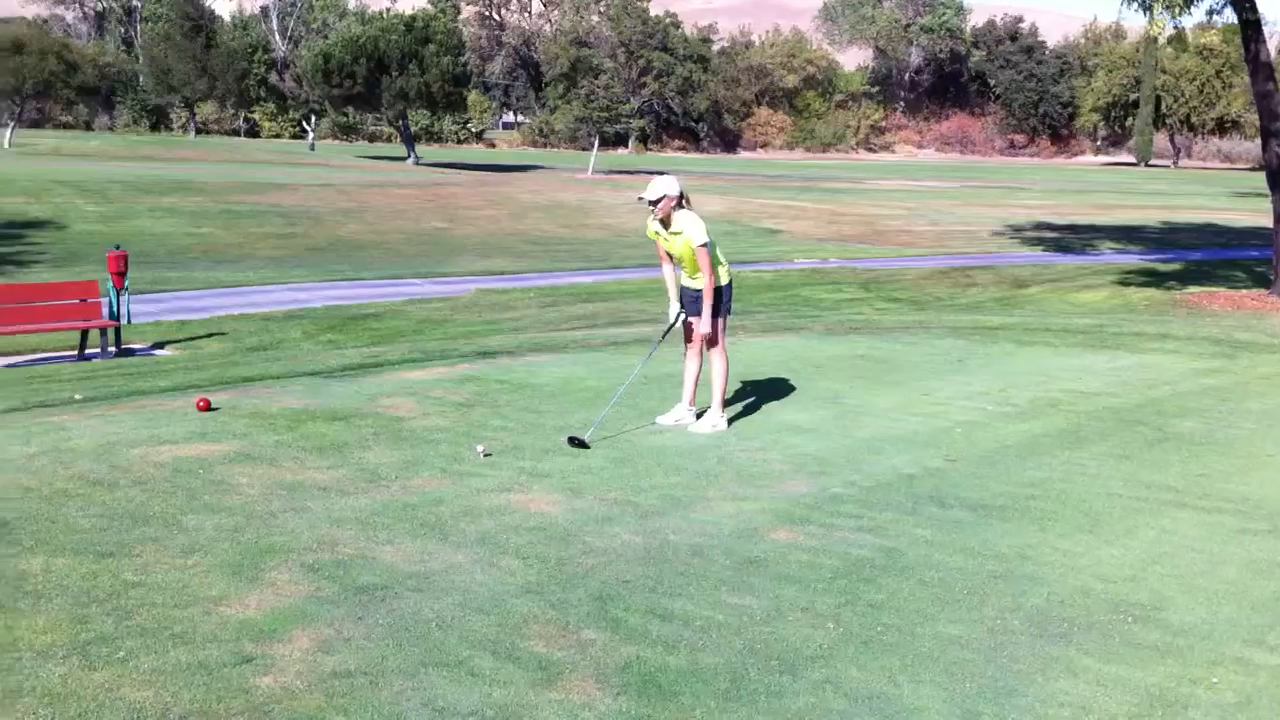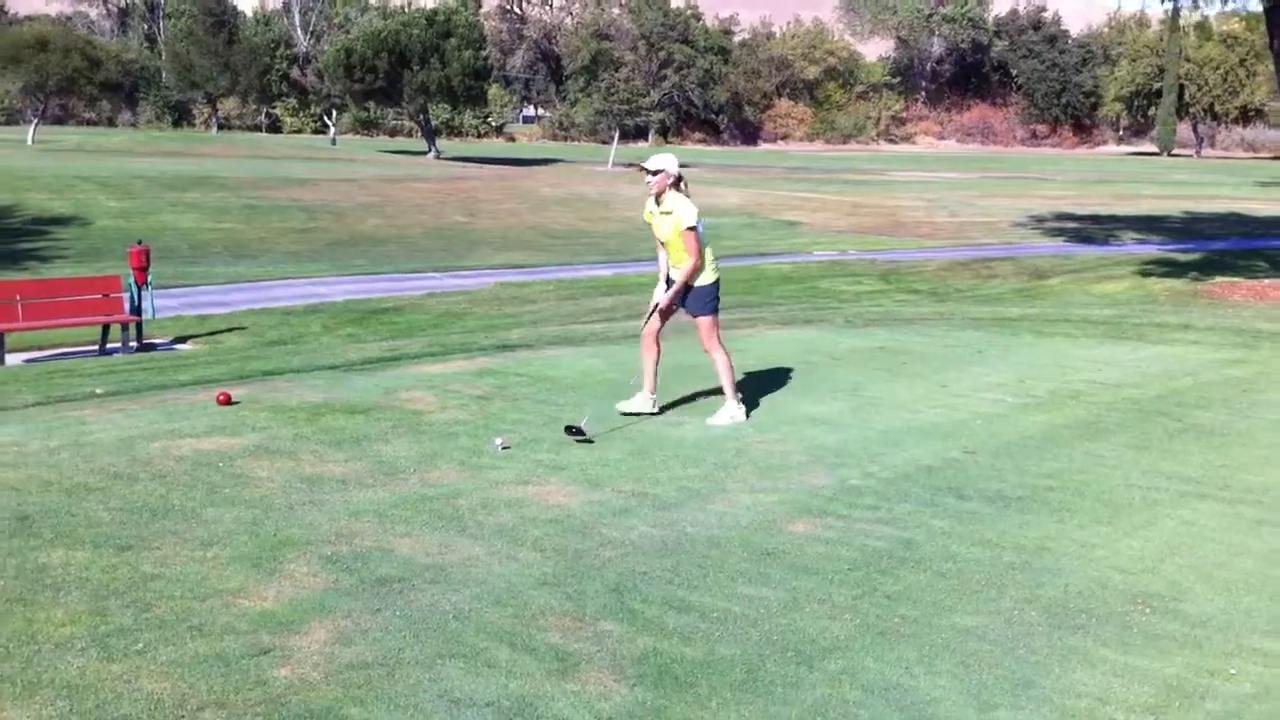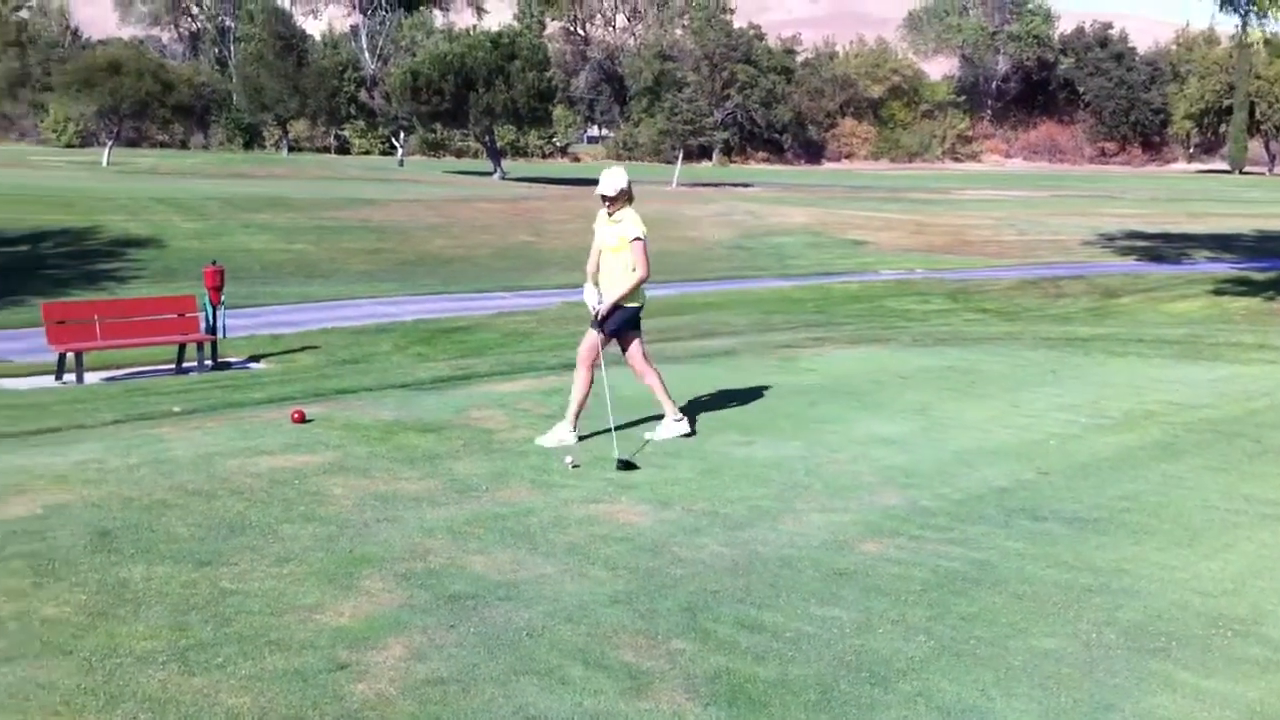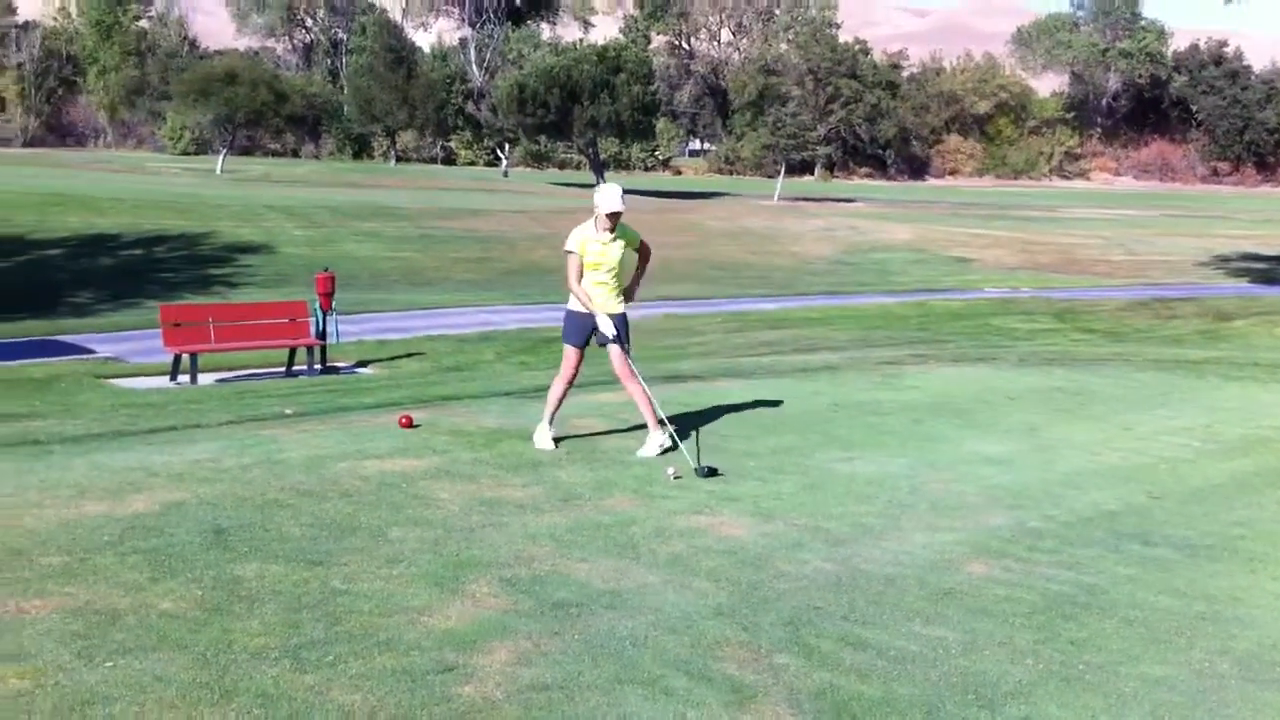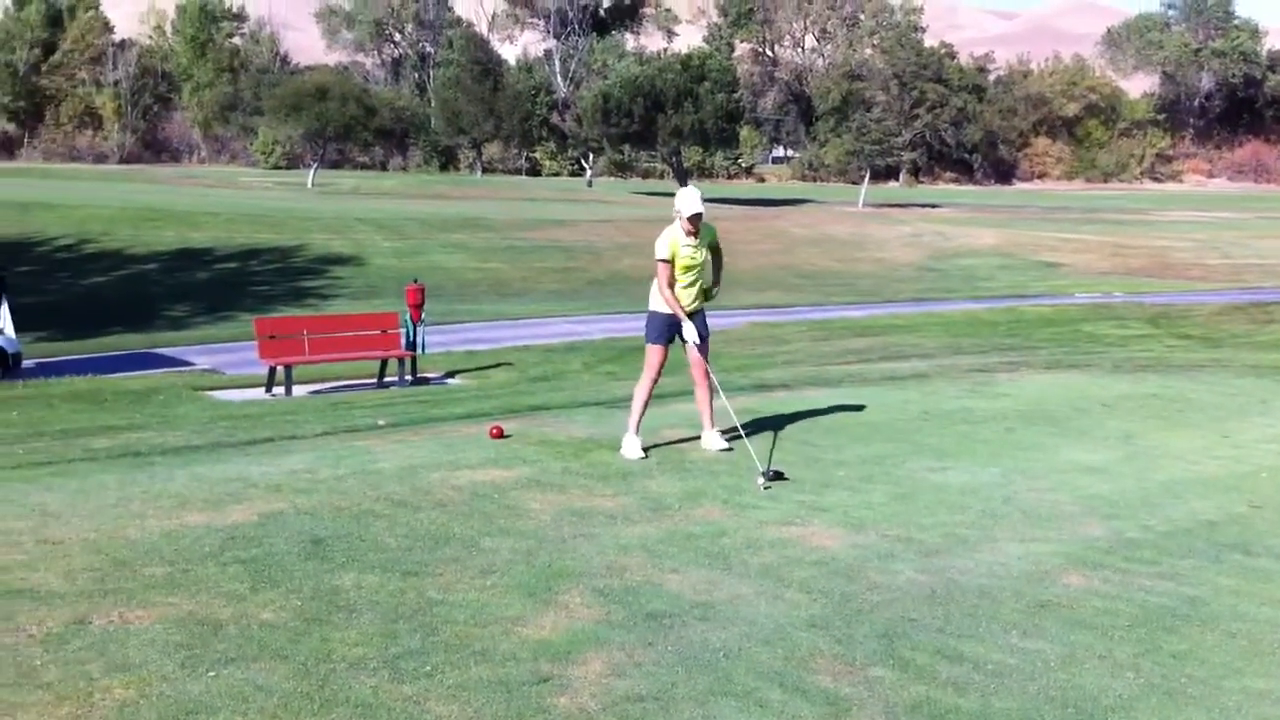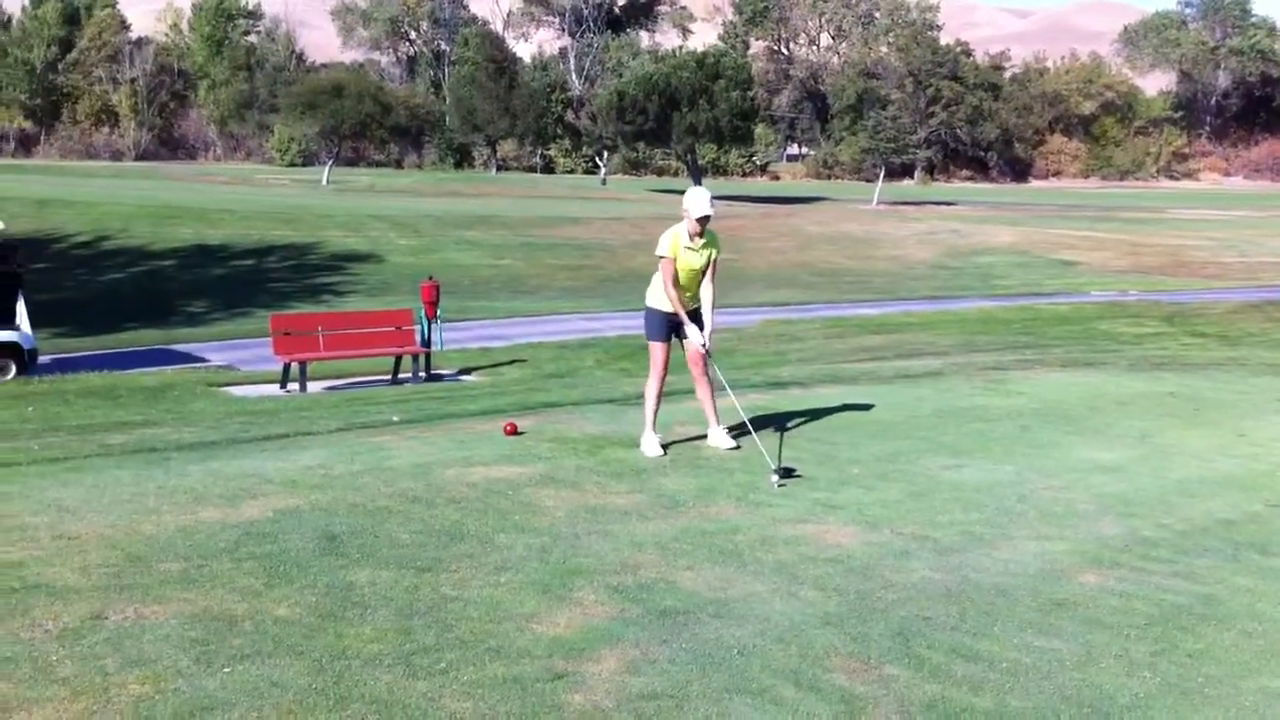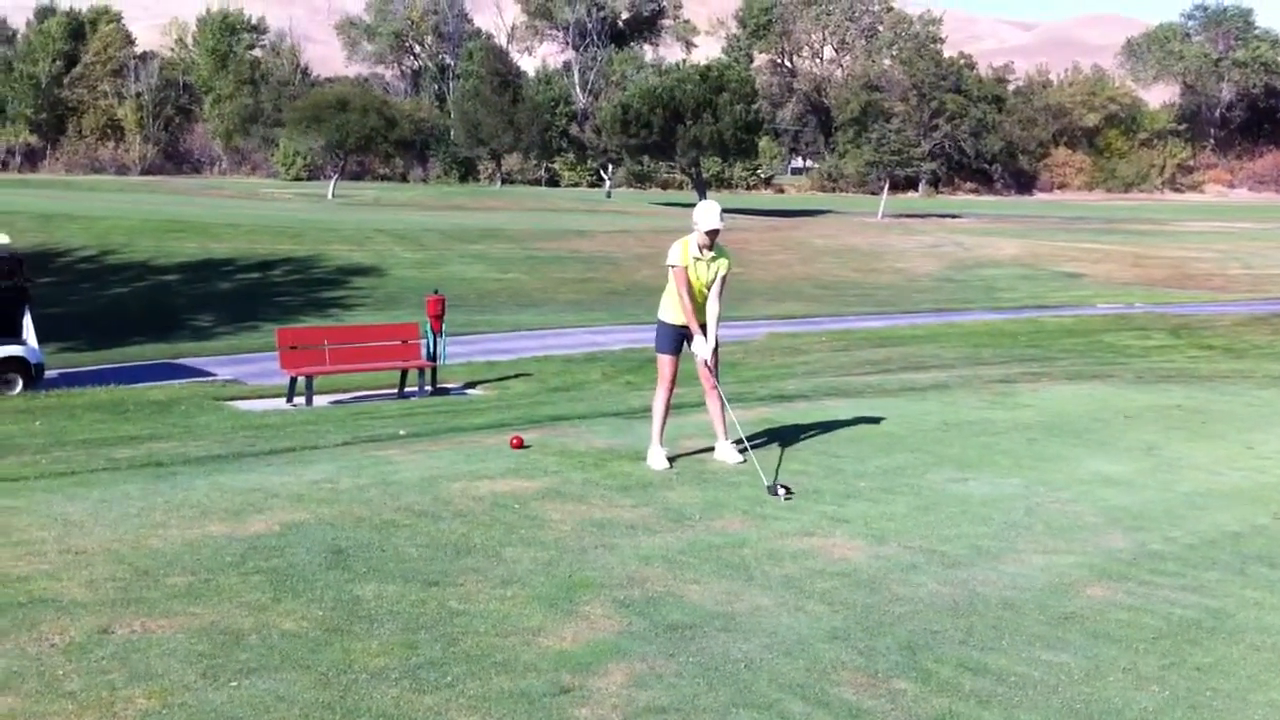
dt=0.7s
person 1, frame 1
left shoulder: (692, 226)
right shoulder: (655, 224)
left elbow: (709, 275)
right elbow: (667, 263)
left wrist: (706, 317)
right wrist: (673, 301)
left hip: (715, 284)
right hip: (689, 284)
left knee: (714, 346)
right knee: (692, 345)
left ankle: (717, 414)
right ankle: (686, 408)
person 1, frame 2
left shoulder: (683, 210)
right shoulder: (651, 207)
left elbow: (694, 260)
left wrist: (672, 294)
right wrist: (662, 282)
left hip: (700, 280)
right hip: (676, 278)
left knee: (710, 343)
right knee: (649, 330)
left ankle: (734, 406)
right ankle: (647, 396)
person 1, frame 3
left shoulder: (631, 224)
right shoulder: (603, 217)
left elbow: (643, 273)
right elbow: (594, 256)
left wrist: (611, 302)
right wrist: (590, 285)
left hip: (623, 303)
right hip: (612, 300)
left knee: (584, 358)
right knee: (638, 361)
left ankle: (568, 428)
right ankle: (675, 418)
person 1, frame 4
left shoulder: (627, 234)
right shoulder: (579, 236)
left elbow: (646, 251)
right elbow: (573, 283)
left wrist: (634, 284)
right wrist: (597, 315)
left hip: (614, 311)
right hip: (581, 311)
left knee: (625, 373)
right knee: (568, 373)
left ankle: (657, 433)
right ankle: (544, 427)
person 1, frame 5
left shoulder: (708, 231)
right shoulder: (667, 241)
left elbow: (716, 253)
right elbow: (665, 288)
left wrist: (715, 283)
right wrist: (685, 322)
left hip: (695, 310)
right hip: (664, 311)
left knee: (701, 372)
right knee: (652, 373)
left ankle: (709, 432)
right ankle: (631, 436)
person 1, frame 6
left shoulder: (712, 241)
right shoulder: (670, 239)
left elbow: (707, 284)
right elbow: (669, 287)
left wrist: (708, 324)
right wrist: (687, 324)
left hip: (691, 308)
right hip: (661, 308)
left knee: (700, 368)
right knee: (659, 370)
left ankle: (715, 430)
right ankle: (649, 434)
person 1, frame 7
left shoulder: (722, 257)
right shoulder: (679, 249)
left elbow: (714, 300)
right elbow: (684, 297)
left wrist: (710, 340)
right wrist: (696, 337)
left hip: (703, 322)
right hip: (672, 321)
left knee: (711, 383)
right knee: (666, 384)
left ankle: (722, 443)
right ankle: (655, 448)
